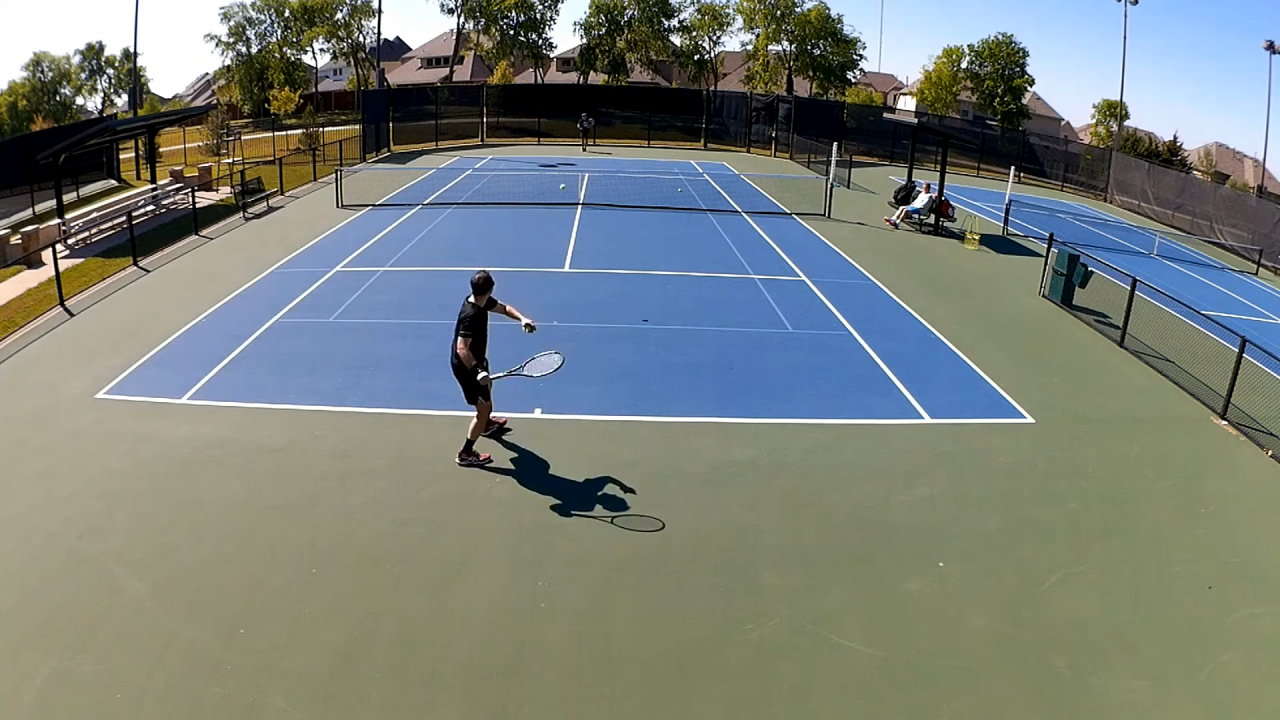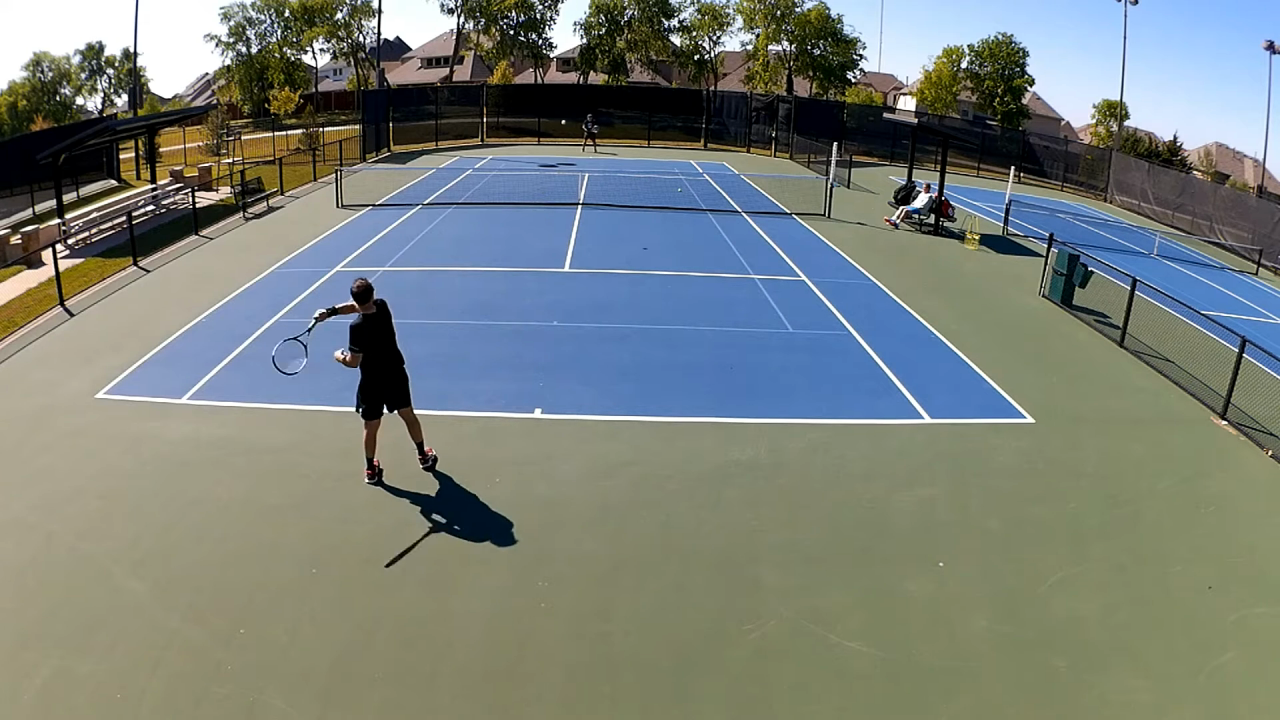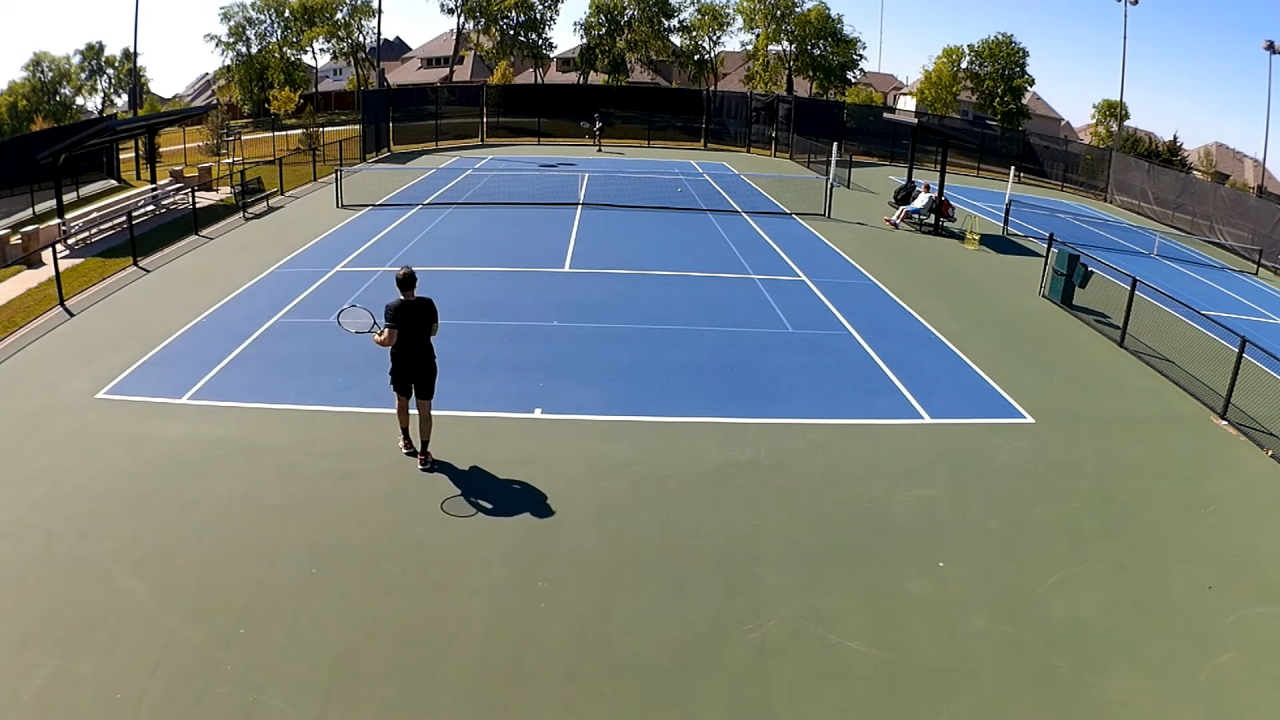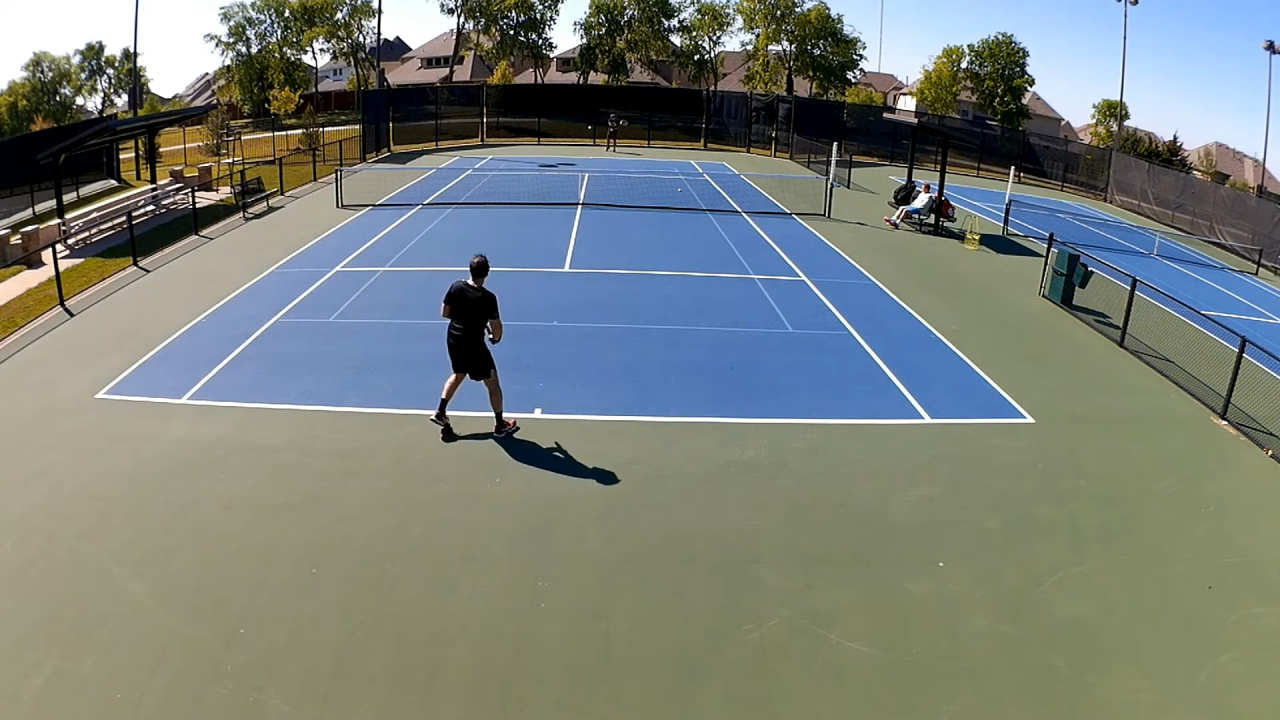
dt=1s
person 1, frame 1
left shoulder: (482, 302)
right shoulder: (471, 316)
left elbow: (503, 308)
right elbow: (462, 349)
left wrist: (523, 319)
right wrist: (478, 370)
left hip: (473, 363)
right hip: (467, 367)
left knee: (481, 392)
right knee: (484, 407)
left ankle: (487, 424)
right ankle: (466, 453)
person 1, frame 2
left shoulder: (357, 327)
right shoulder: (382, 305)
left elbow: (353, 362)
right elbow: (356, 307)
left wrist: (340, 356)
right wrist: (330, 311)
left hip: (373, 381)
right hip: (397, 374)
left knee: (371, 427)
right knee: (409, 416)
left ankle: (371, 470)
right ankle: (425, 457)
person 1, frame 3
left shoulder: (393, 308)
right shoulder: (428, 304)
left elbow: (389, 340)
left wrist: (377, 338)
left hip: (401, 365)
right hip: (425, 364)
left knee: (402, 401)
right knee: (424, 410)
left ankle: (406, 441)
right ankle: (424, 455)
person 1, frame 4
left shoulder: (456, 287)
right shoulder: (488, 298)
left elbow: (444, 313)
right elbow: (496, 328)
right wrist: (495, 338)
left hip: (453, 342)
right hip: (474, 346)
left knee: (458, 375)
right knee: (492, 383)
left ankle: (440, 412)
right ankle: (500, 425)
